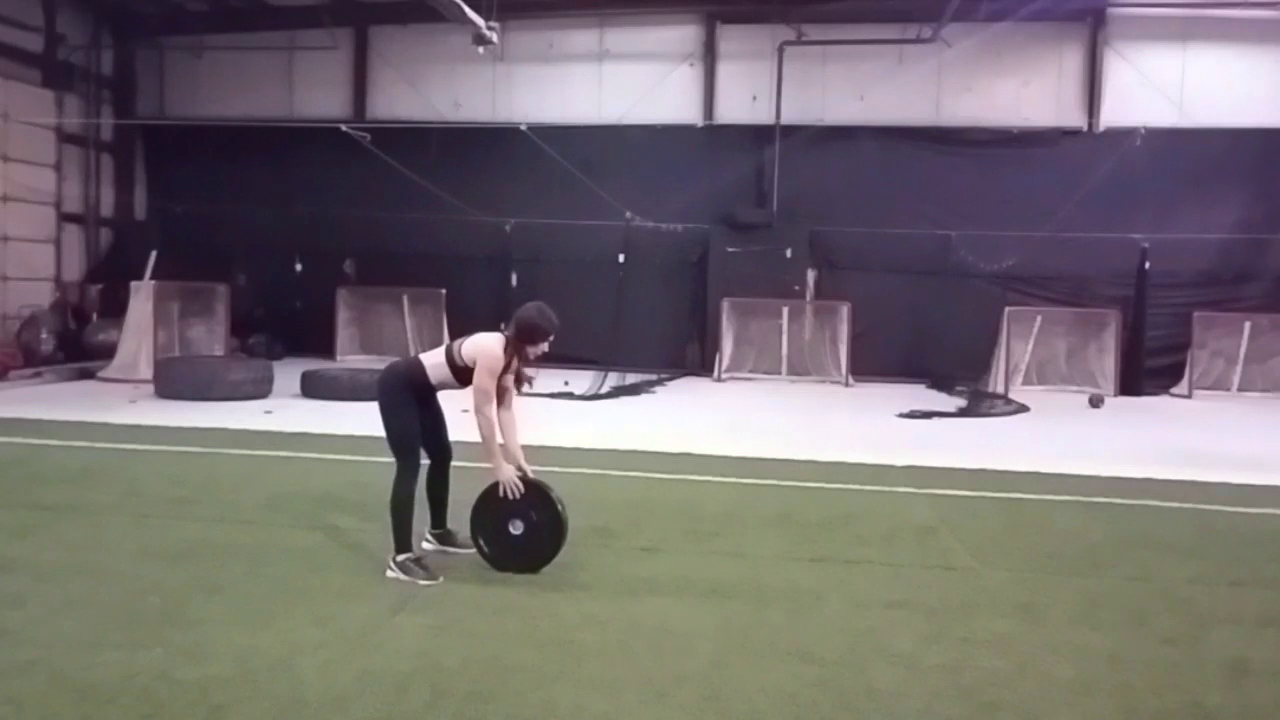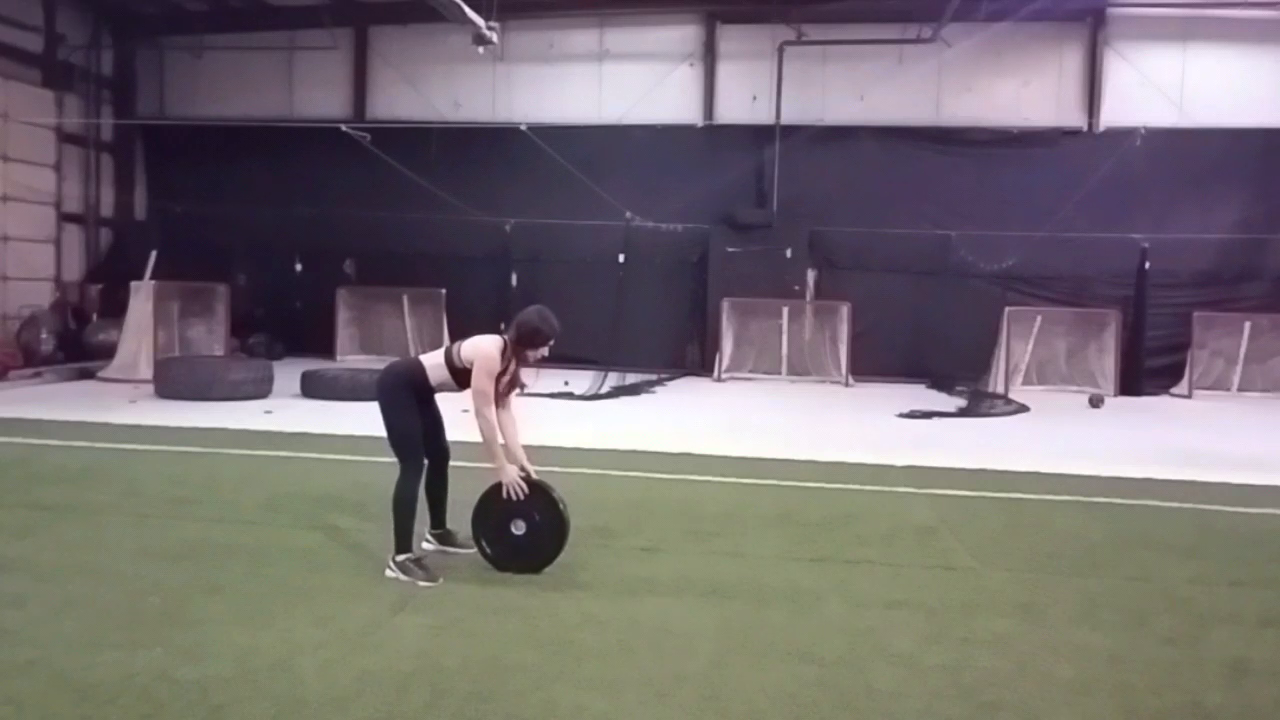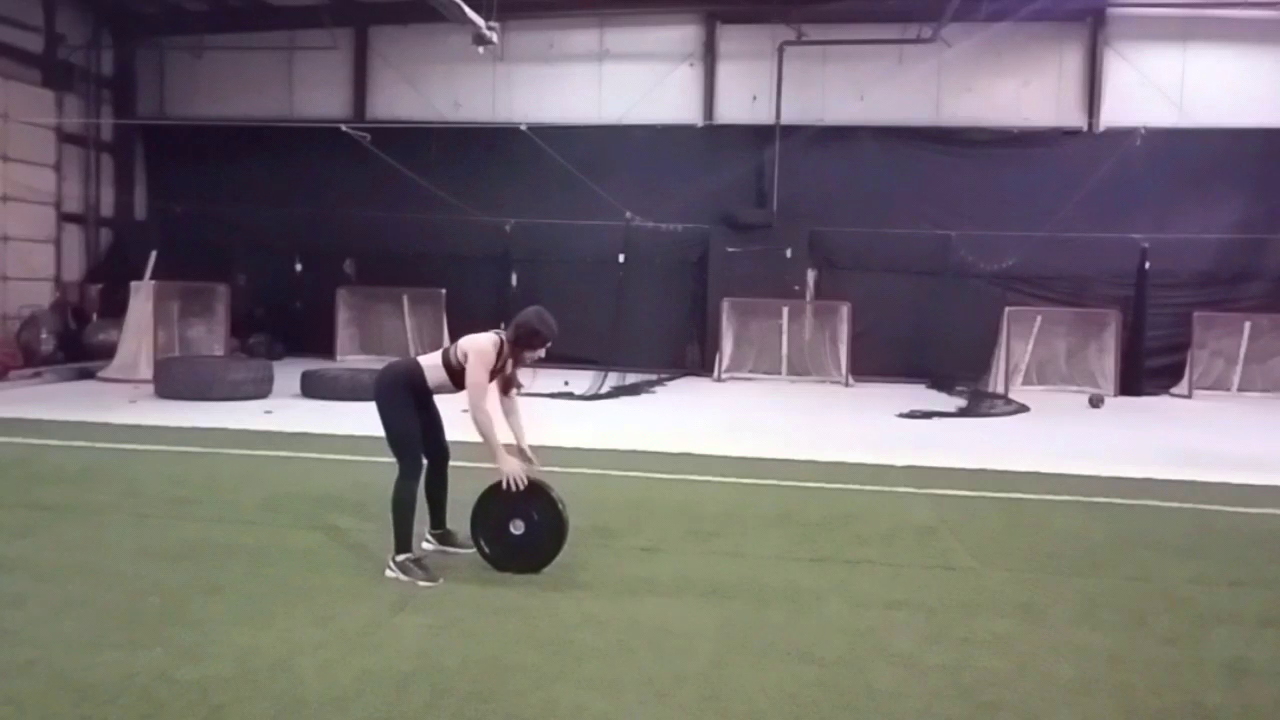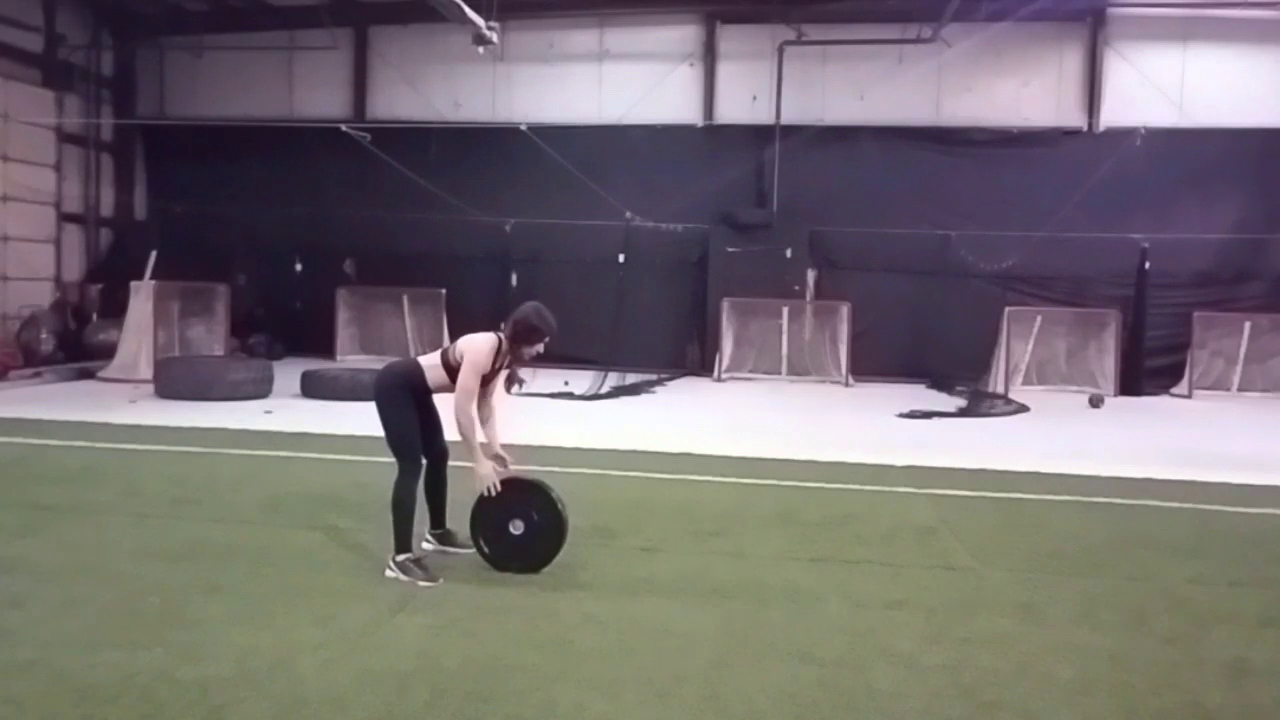
dt=0.3s
person 1, frame 1
left shoulder: (511, 354)
right shoulder: (492, 352)
left elbow: (504, 408)
right elbow: (483, 413)
left wrist: (517, 457)
right wrist: (499, 466)
left hip: (421, 390)
right hip: (398, 386)
left knee: (442, 457)
right knee: (409, 466)
left ankle: (438, 533)
right ankle: (401, 557)
person 1, frame 2
left shoulder: (510, 355)
right shoulder: (490, 353)
left elbow: (502, 409)
right elbow: (483, 415)
left wrist: (520, 458)
right wrist: (502, 467)
left hip: (419, 391)
right hip: (397, 386)
left knee: (439, 457)
right knee: (413, 466)
left ankle: (437, 533)
right ankle: (401, 558)
person 1, frame 3
left shoulder: (508, 351)
right shoulder: (485, 348)
left elbow: (507, 397)
right elbow: (478, 409)
left wrist: (521, 444)
right wrist: (502, 458)
left hip: (417, 391)
right hip: (395, 387)
left knee: (439, 457)
right knee: (411, 467)
left ankle: (437, 532)
right ankle: (401, 558)
person 1, frame 4
left shoulder: (503, 352)
right shoulder: (483, 349)
left elbow: (484, 403)
right elbow: (462, 410)
left wrist: (493, 446)
right wrist: (478, 461)
left hip: (416, 391)
right hip: (395, 387)
left knee: (438, 457)
right knee: (411, 466)
left ankle: (438, 533)
right ankle: (401, 558)
